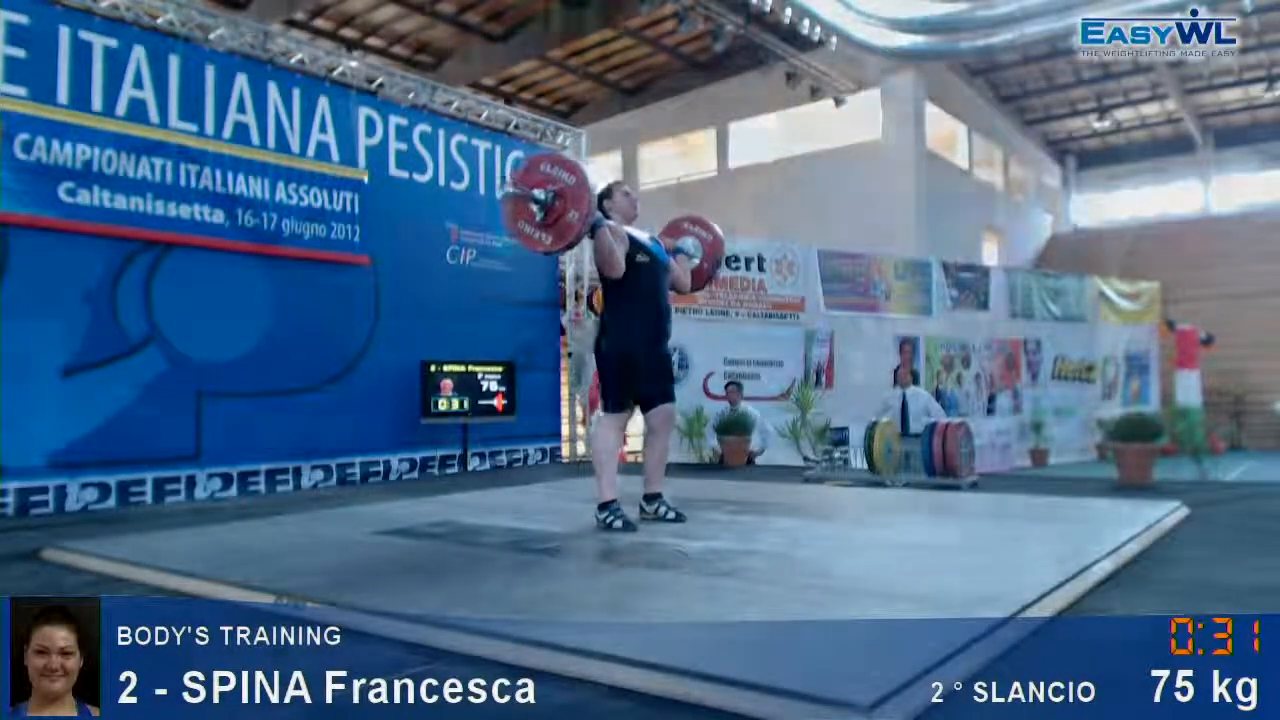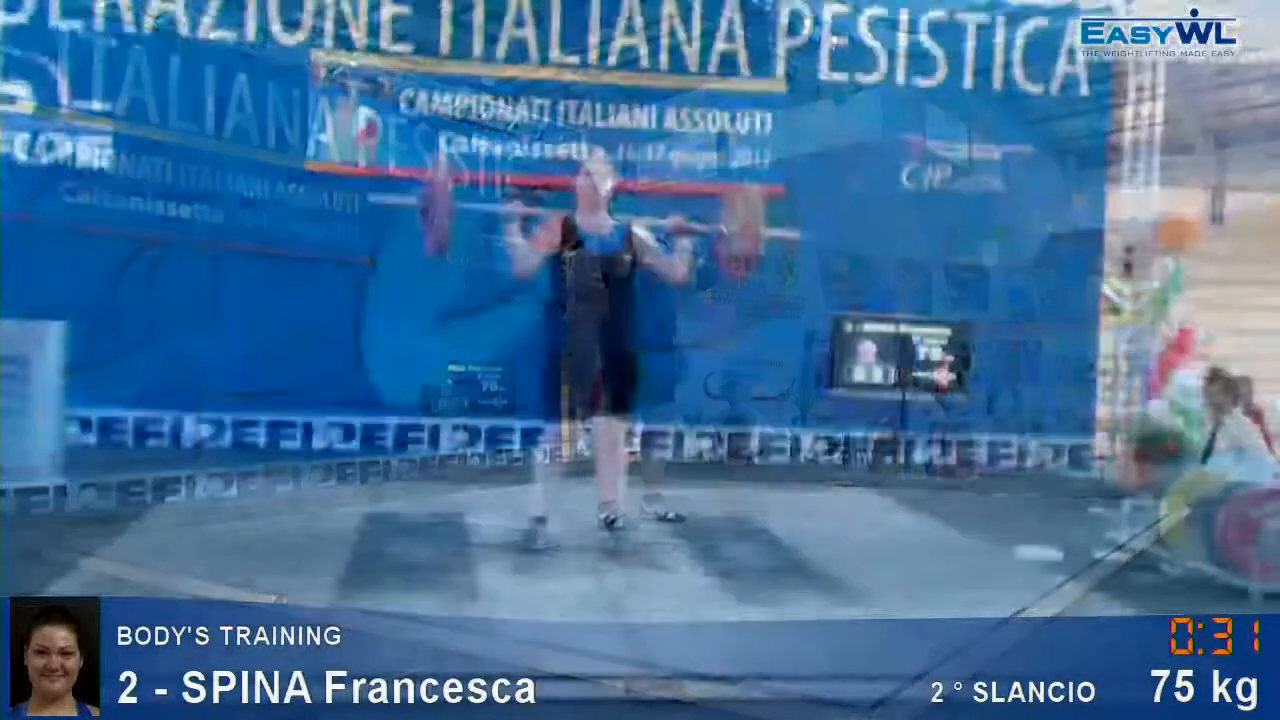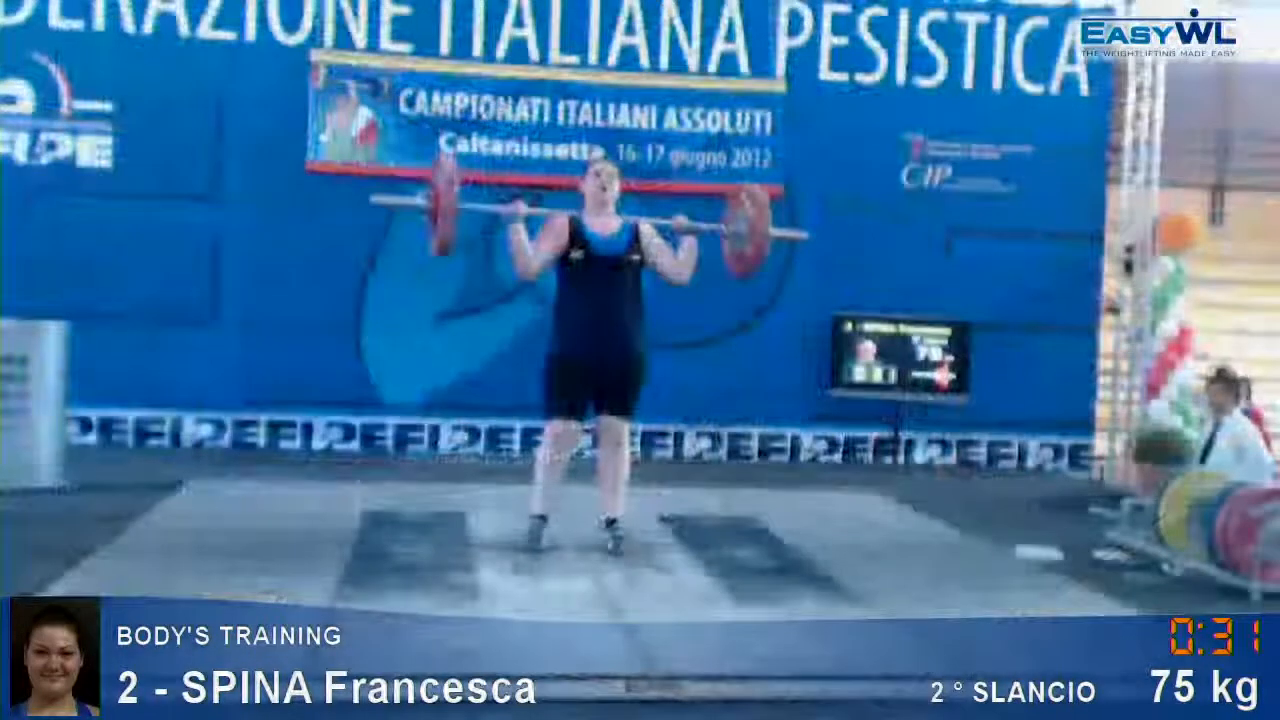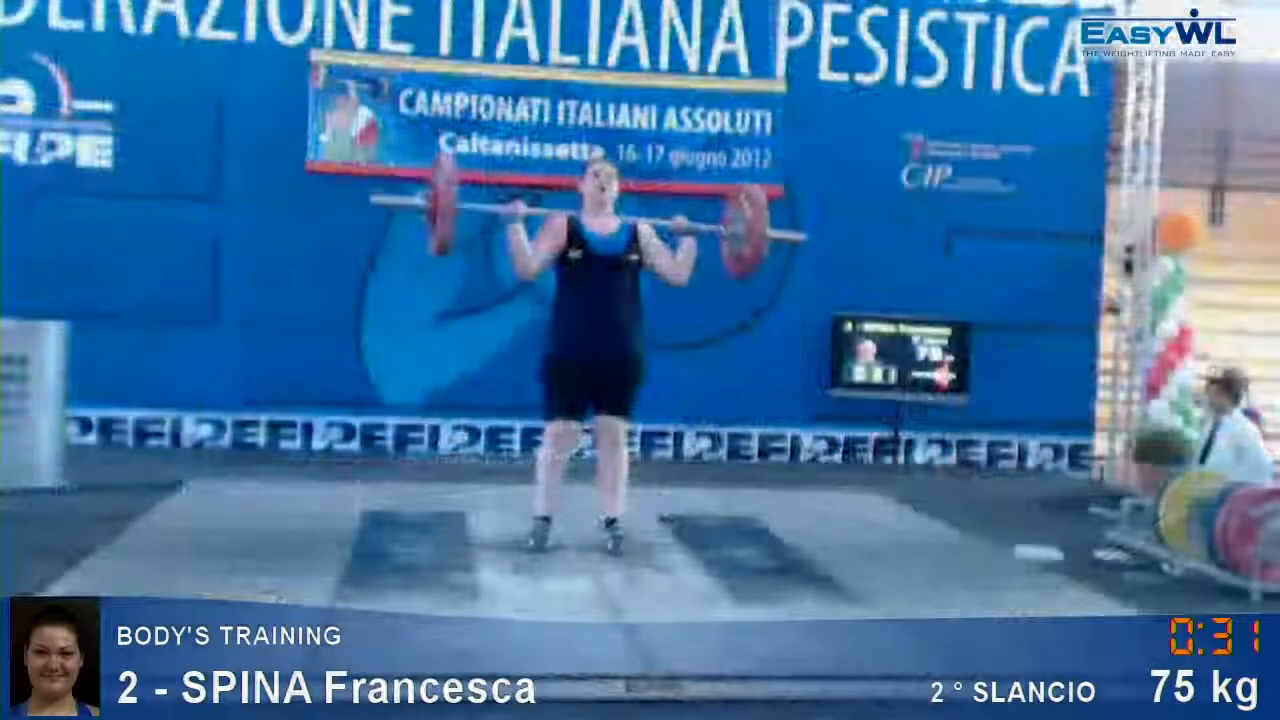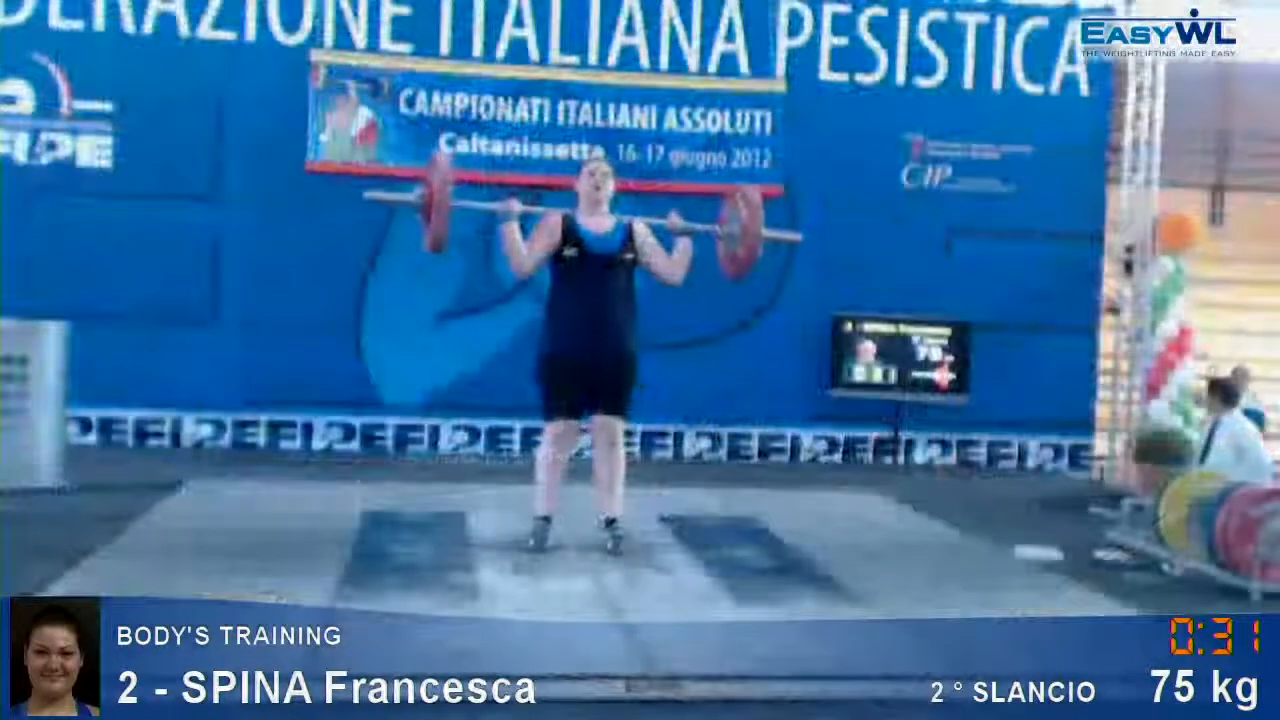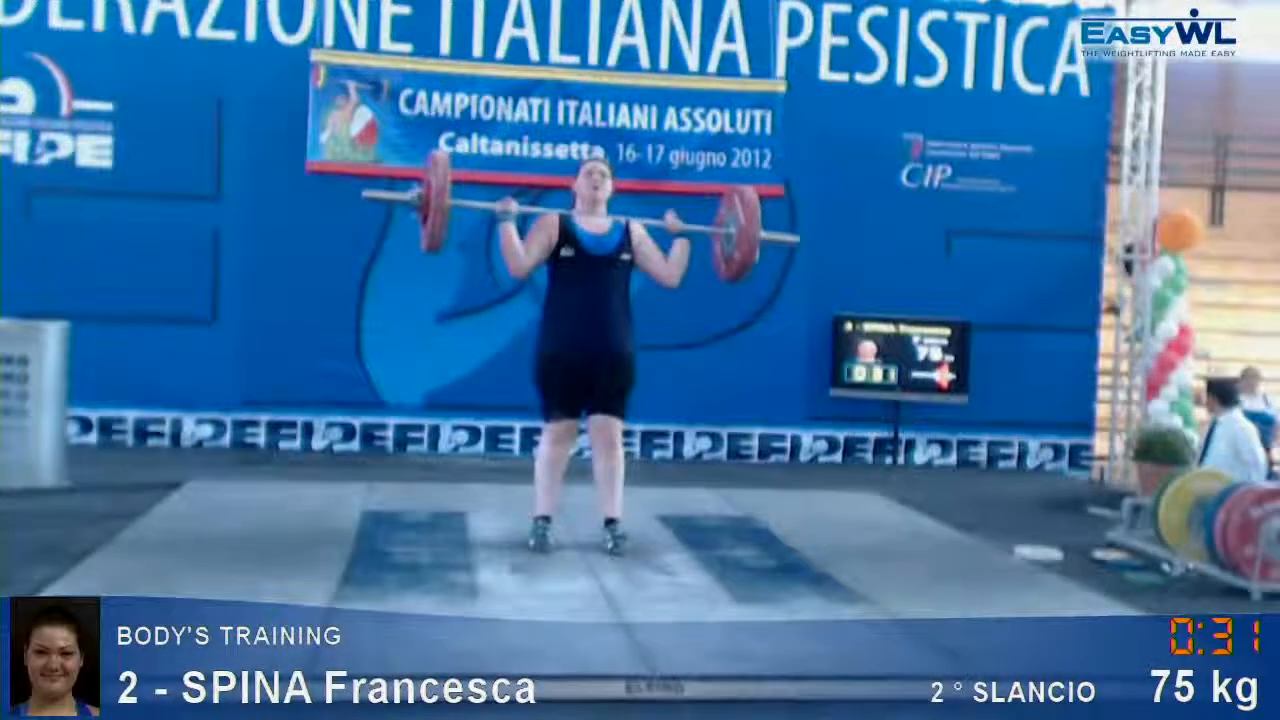
dt=0.2s
person 1, frame 1
left shoulder: (653, 242)
right shoulder: (612, 234)
left elbow: (682, 284)
right elbow: (614, 269)
left wrist: (680, 252)
right wrist: (597, 227)
left hip: (655, 346)
right hip: (621, 344)
left knee: (663, 418)
right knee: (614, 419)
left ankle: (652, 498)
right ankle: (607, 505)
person 1, frame 2
left shoulder: (631, 233)
right shoulder: (559, 227)
left elbow: (675, 273)
right elbow: (524, 266)
left wrist: (682, 237)
right wrist: (513, 223)
left hip: (618, 350)
right hip: (573, 347)
left knee: (612, 431)
right knee: (558, 432)
left ankle: (610, 512)
right ankle: (538, 518)
person 1, frame 3
left shoulder: (640, 233)
right shoulder: (563, 226)
left elbow: (681, 272)
right elbow: (528, 267)
left wrist: (687, 235)
right wrist: (516, 222)
left hip: (624, 353)
right hip: (572, 351)
left knee: (615, 435)
right knee: (559, 433)
left ankle: (613, 520)
right ankle: (538, 516)
person 1, frame 4
left shoulder: (639, 233)
right shoulder: (562, 226)
left elbow: (678, 274)
right elbow: (527, 268)
left wrist: (687, 236)
right wrist: (515, 223)
left hip: (621, 353)
right hip: (569, 351)
left knee: (613, 434)
right knee: (560, 433)
left ankle: (612, 521)
right ankle: (542, 518)
person 1, frame 5
left shoulder: (634, 231)
right shoulder: (557, 224)
left elbow: (673, 273)
right elbow: (522, 265)
left wrist: (682, 235)
right wrist: (510, 221)
left hip: (616, 352)
right hip: (564, 350)
left knee: (610, 433)
right knee: (559, 432)
left ankle: (612, 520)
right ankle: (542, 518)
person 1, frame 6
left shoulder: (631, 232)
right shoulder: (554, 224)
left elbow: (669, 275)
right elbow: (519, 265)
left wrist: (679, 236)
right wrist: (507, 221)
left hip: (613, 352)
right hip: (561, 350)
left knee: (608, 433)
right knee: (557, 432)
left ankle: (612, 521)
right ankle: (542, 519)
